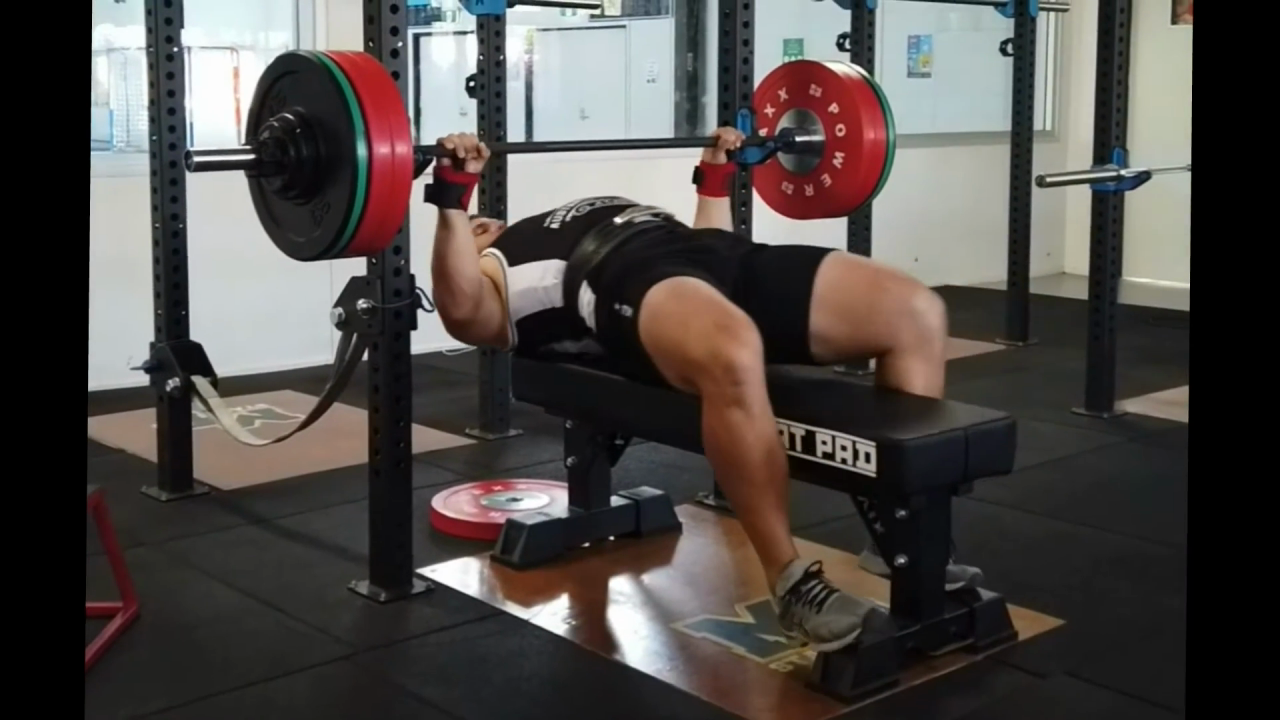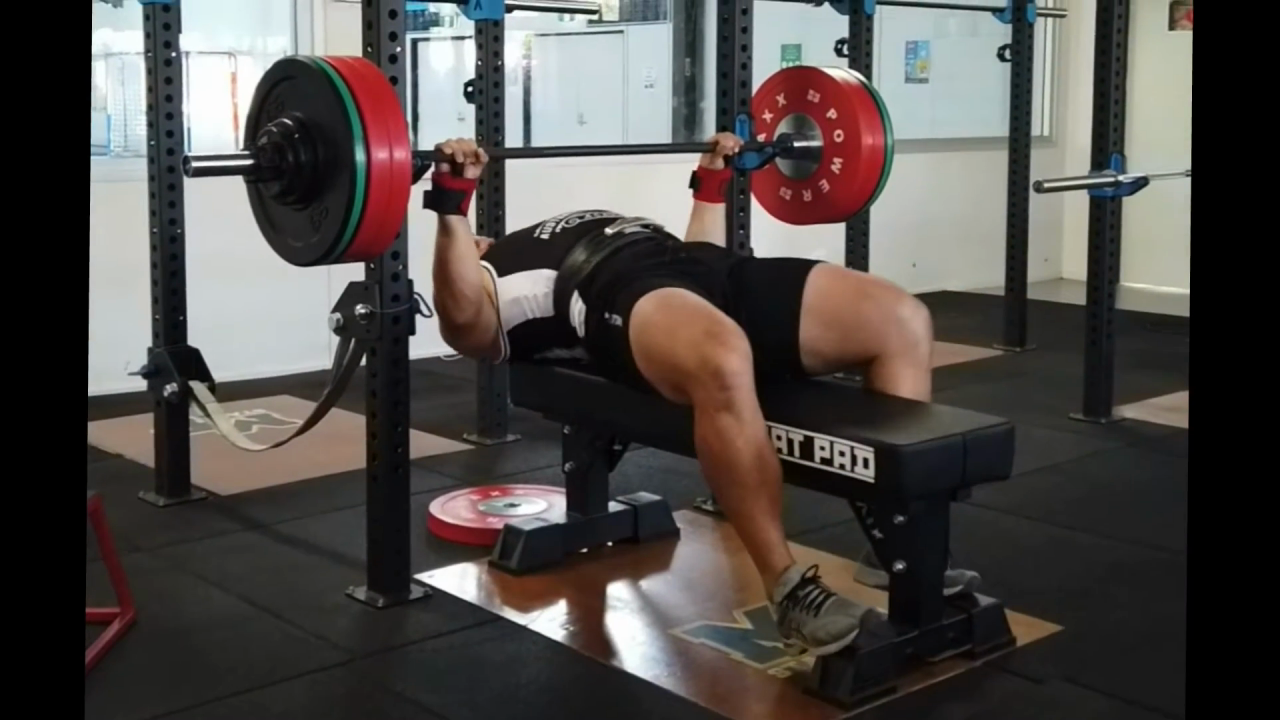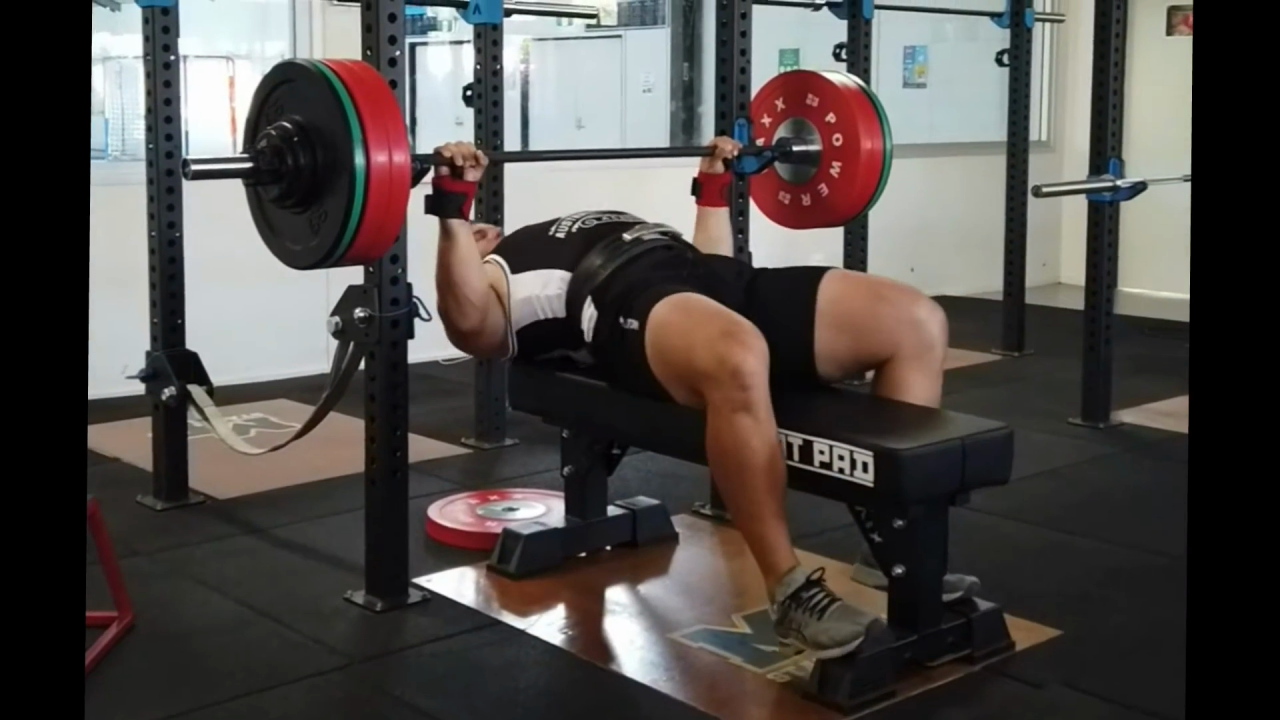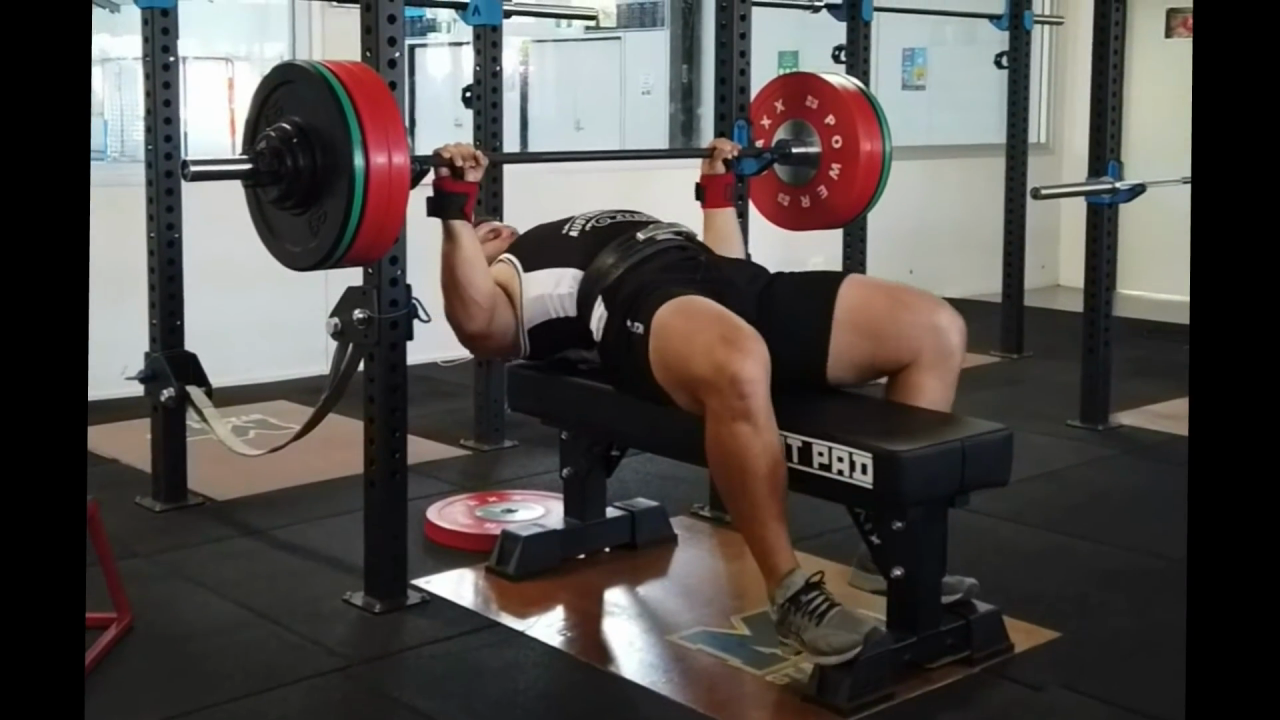
dt=0.2s
person 1, frame 1
right shoulder: (490, 278)
right elbow: (461, 308)
left wrist: (715, 176)
right wrist: (450, 198)
left knee: (916, 310)
right knee: (732, 358)
right ankle: (792, 583)
person 1, frame 2
left shoulder: (573, 246)
right shoulder: (483, 290)
left elbow: (697, 259)
right elbow: (461, 315)
left wrist: (711, 182)
right wrist: (450, 205)
left knee: (902, 320)
right knee: (723, 364)
right ankle: (790, 590)
person 1, frame 3
left shoulder: (589, 243)
right shoulder: (492, 286)
left elbow: (711, 265)
right elbow: (468, 321)
left wrist: (713, 186)
right wrist: (449, 208)
left hip: (722, 285)
right hip: (631, 304)
left knee: (917, 321)
right knee: (739, 363)
right ankle: (792, 591)
person 1, frame 4
left shoulder: (598, 239)
right shoulder: (504, 281)
left elbow: (724, 266)
right elbow: (475, 322)
left wrist: (717, 188)
right wrist: (453, 209)
left hip: (735, 286)
left knee: (935, 328)
right knee: (740, 370)
right ankle: (792, 593)
